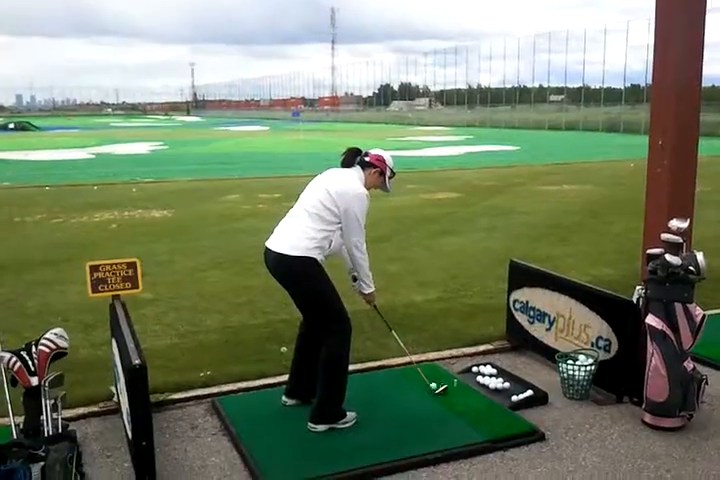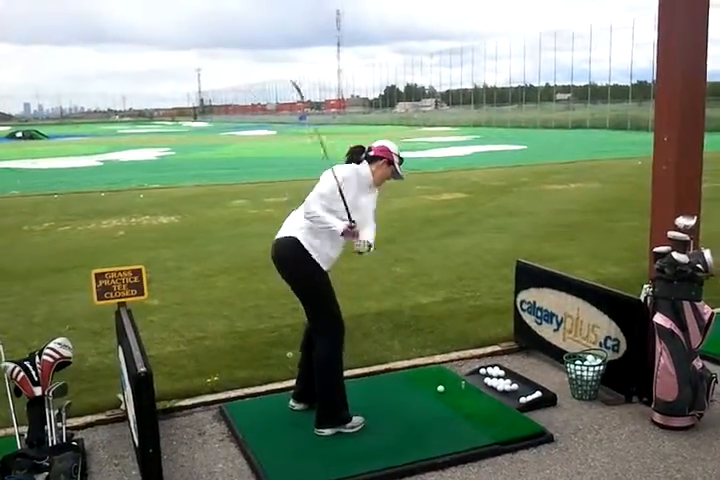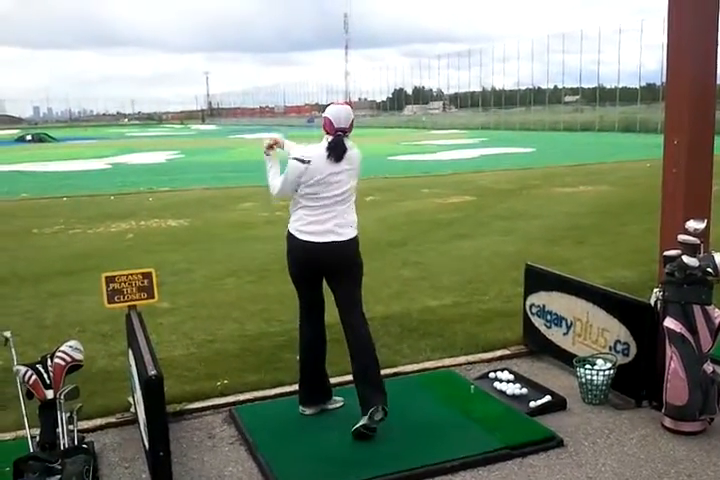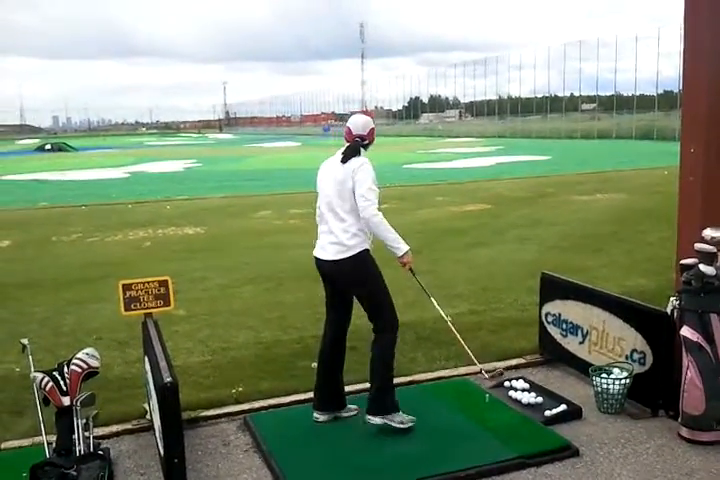
dt=1s
person 1, frame 1
left shoulder: (335, 176)
right shoulder: (356, 192)
right elbow: (356, 245)
left wrist: (355, 275)
right wrist: (367, 286)
left hip: (277, 252)
right hip: (297, 260)
left knee: (316, 319)
right knee: (338, 327)
left ankle: (298, 390)
right ankle: (326, 414)
person 1, frame 2
left shoulder: (370, 192)
right shoulder: (346, 174)
left elbow: (367, 225)
right elbow: (311, 208)
left wrist: (365, 241)
right wrist: (341, 227)
left hip: (299, 252)
right hip: (297, 250)
left knee: (319, 321)
right knee: (331, 328)
left ankle: (305, 394)
right ankle: (331, 417)
person 1, frame 3
left shoulder: (306, 157)
right shoulder: (354, 156)
left elbow: (279, 192)
left wrist: (271, 161)
right wrist: (284, 145)
left hip: (302, 246)
right hip: (343, 247)
left knee: (310, 319)
right knee: (354, 320)
left ankle: (313, 397)
right ankle: (373, 401)
person 1, frame 4
left shoulder: (328, 165)
right shoulder: (360, 165)
right elbow: (369, 213)
right wrist: (400, 248)
left hip: (325, 255)
right hip: (352, 256)
left knee: (335, 326)
right knee: (386, 324)
left ankle: (327, 403)
right ankle: (381, 407)
